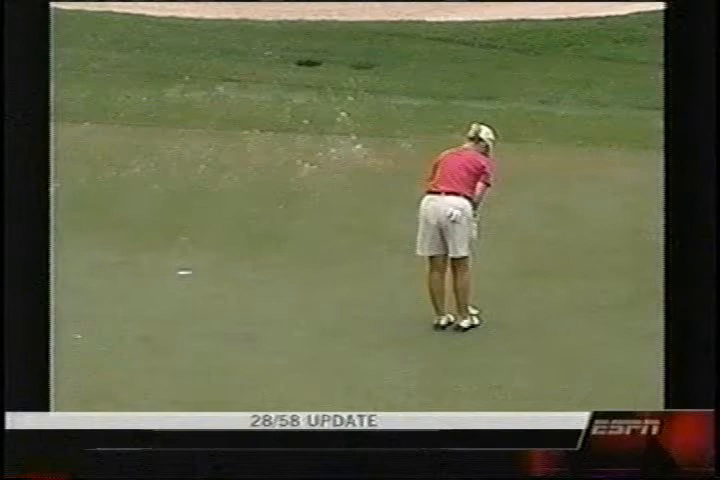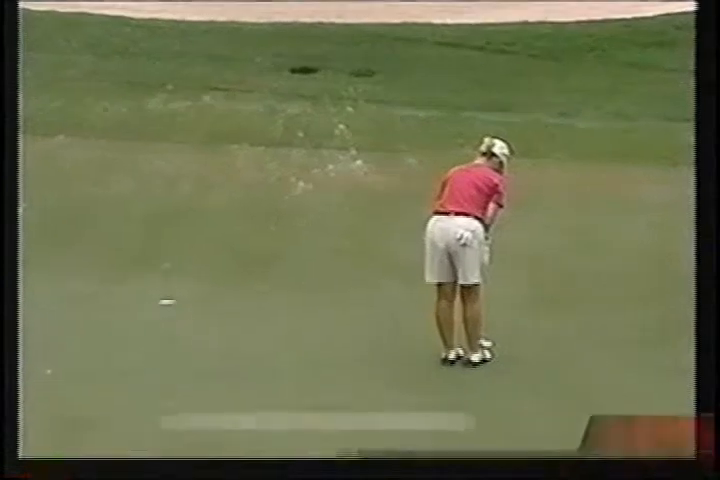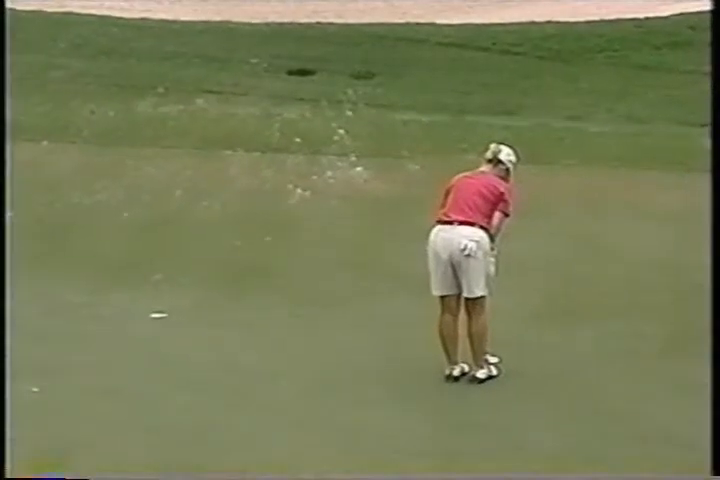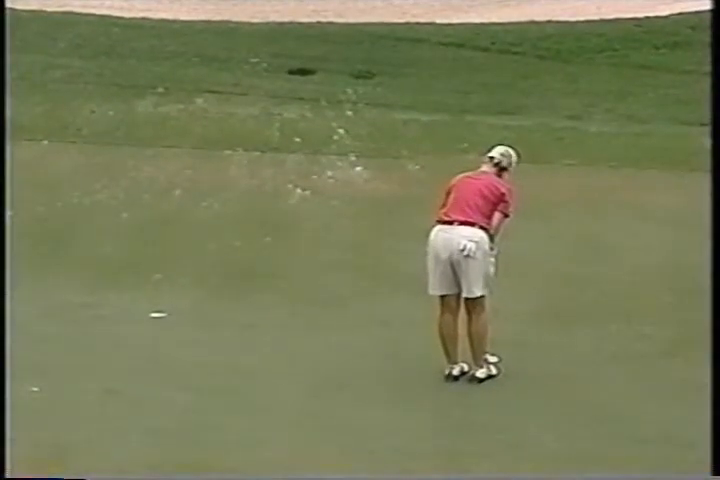
dt=0.5s
person 1, frame 1
left shoulder: (444, 155)
right shoulder: (484, 162)
right elbow: (477, 196)
right wrist: (471, 215)
left hip: (430, 204)
right hip: (457, 207)
left knee: (436, 267)
right knee: (461, 267)
left ankle: (440, 316)
right ankle: (464, 318)
person 1, frame 2
left shoulder: (453, 172)
right shoulder: (496, 180)
right elbow: (489, 217)
right wrist: (483, 237)
left hip: (437, 226)
right hip: (466, 229)
left knee: (444, 295)
right knee: (471, 296)
left ankle: (449, 350)
right ankle: (474, 352)
person 1, frame 3
left shoulder: (457, 179)
right shoulder: (502, 188)
right elbow: (495, 227)
right wrist: (488, 248)
left hip: (440, 236)
right hip: (471, 239)
left knee: (448, 308)
right knee: (476, 309)
left ankle: (453, 366)
right ankle: (480, 367)
person 1, frame 4
left shoulder: (458, 180)
right shoulder: (503, 189)
right elbow: (494, 227)
right wrist: (488, 248)
left hip: (440, 235)
right hip: (471, 239)
left knee: (448, 308)
right knee: (476, 309)
left ankle: (453, 366)
right ankle: (480, 367)
